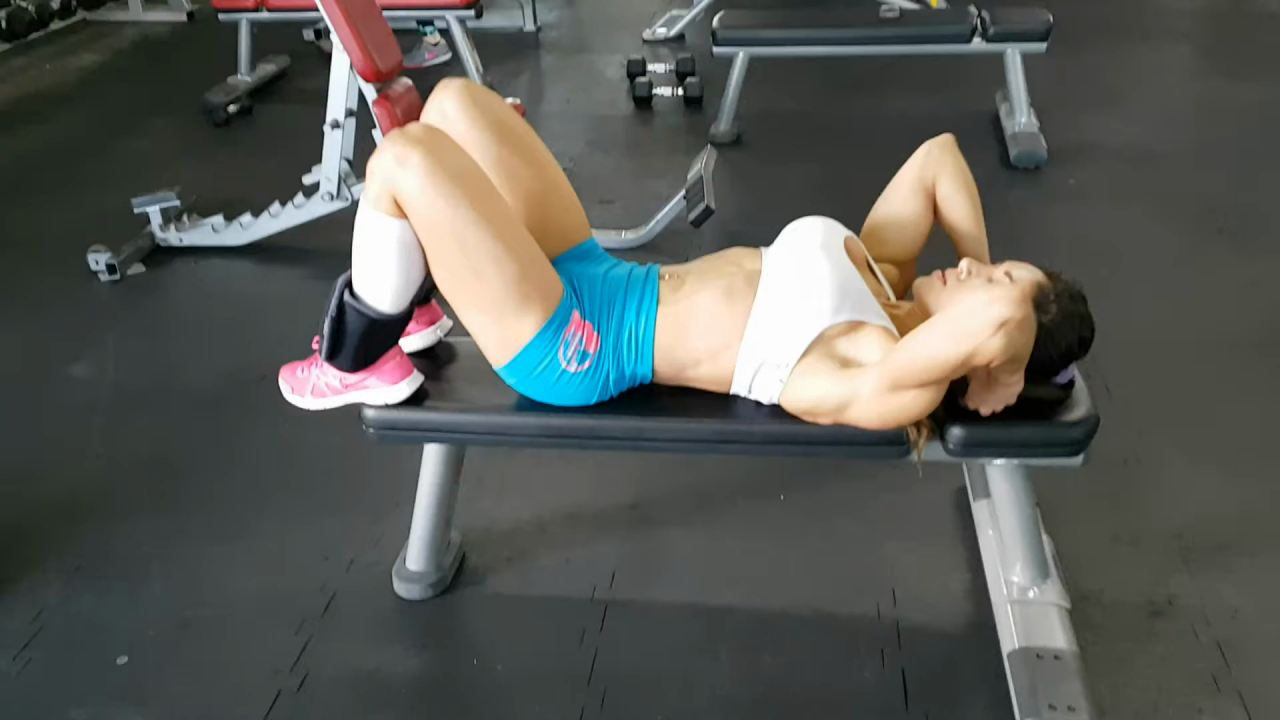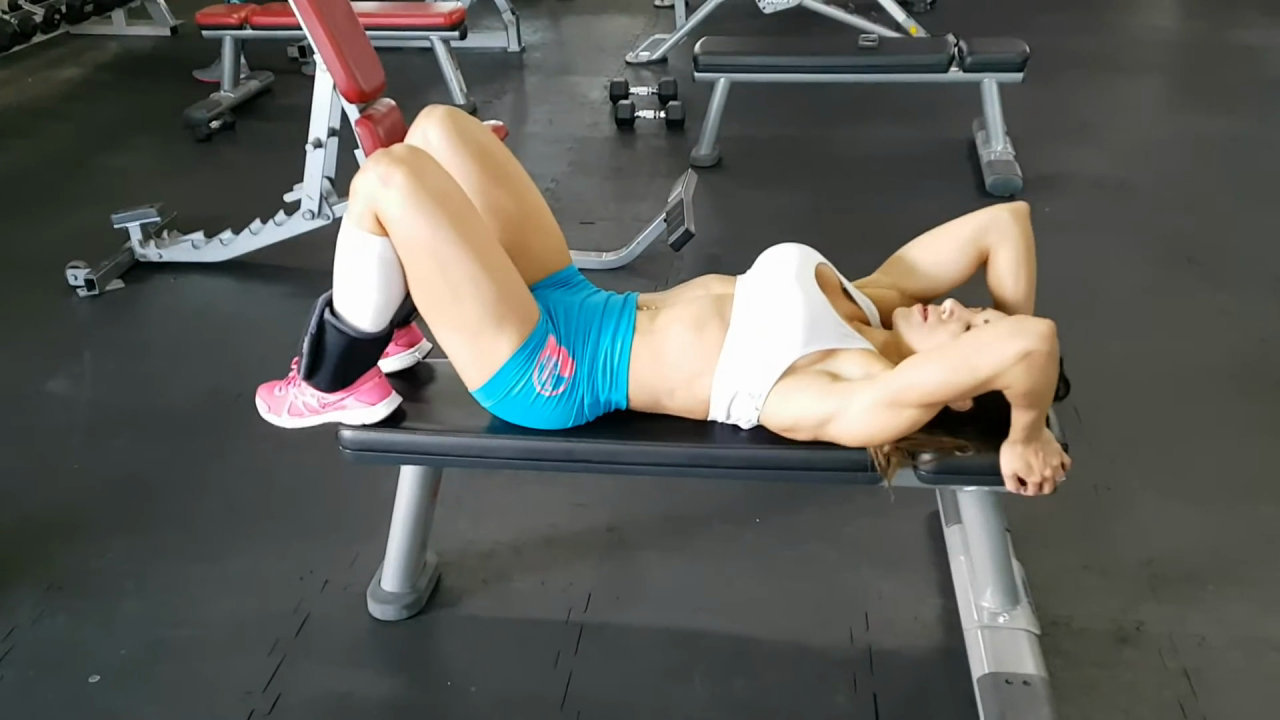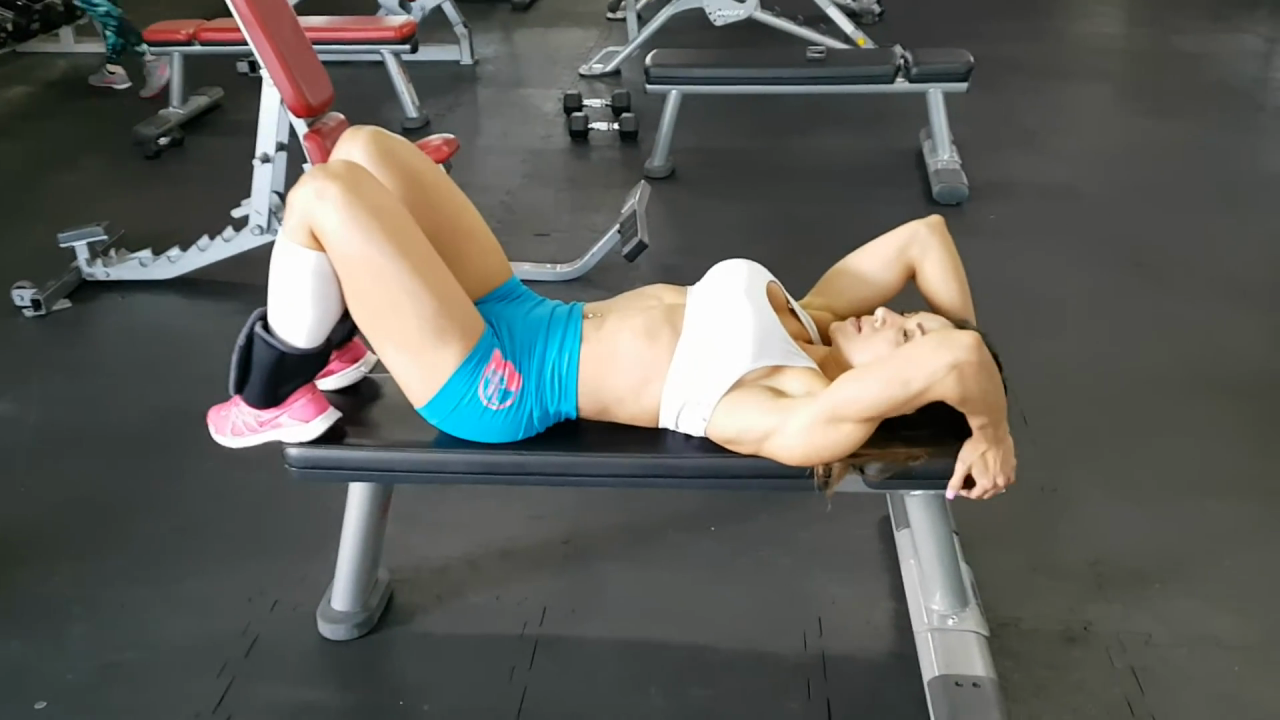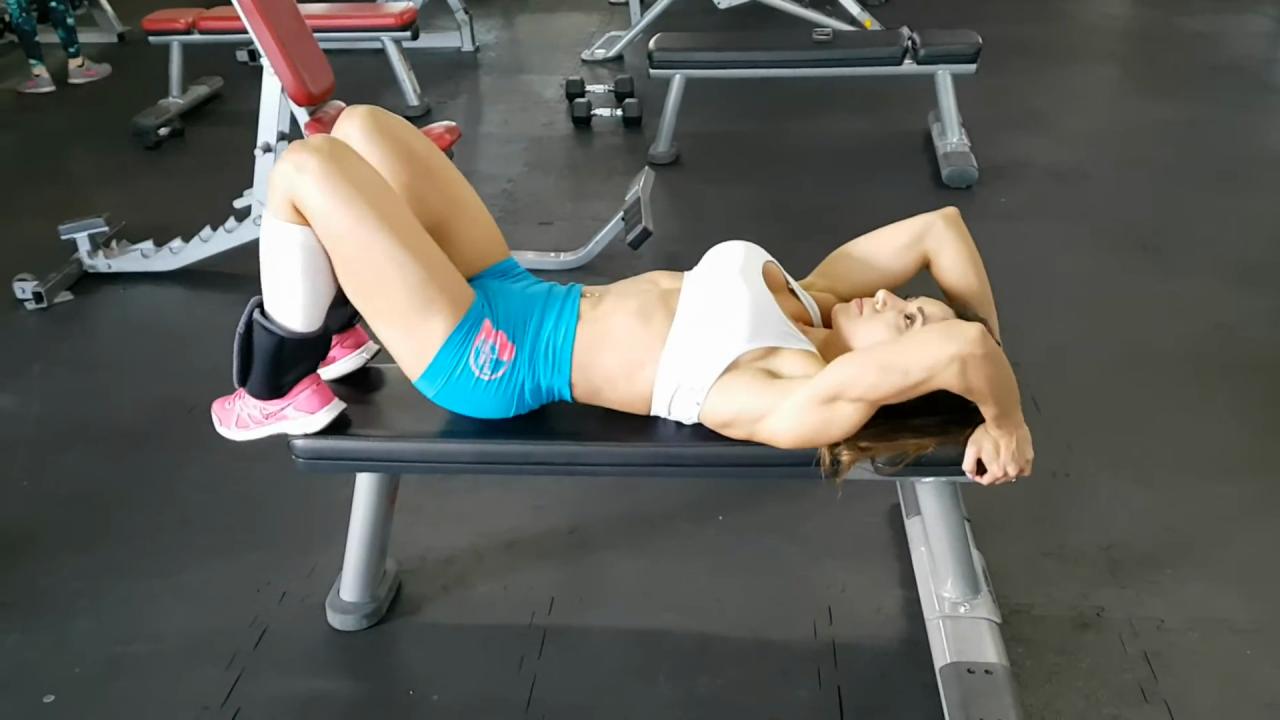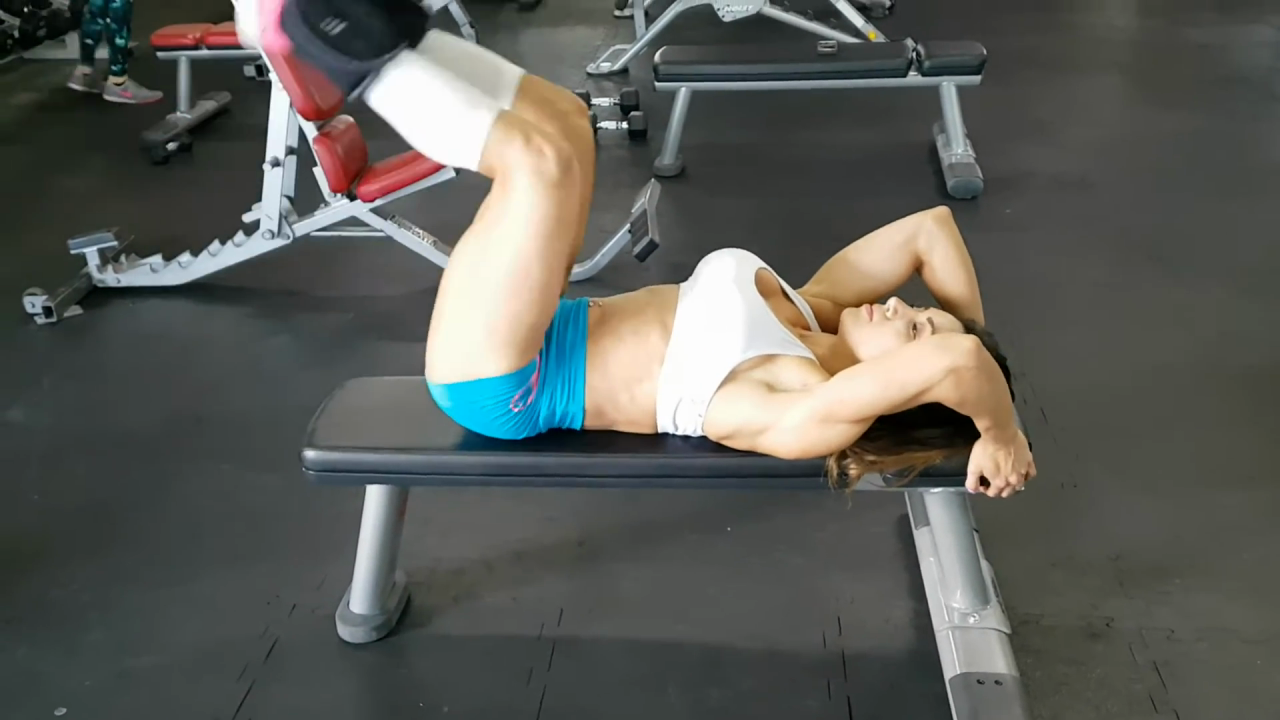
dt=1s
person 1, frame 1
left shoulder: (894, 387)
right shoulder: (884, 281)
left elbow: (998, 314)
right elbow: (938, 155)
left wrist: (1003, 372)
right wrist: (994, 276)
left hip: (570, 351)
right hip: (595, 286)
left knee: (403, 157)
right knee: (454, 99)
left ankle: (360, 365)
right ankle: (400, 303)
person 1, frame 2
left shoulder: (880, 400)
right shoulder: (874, 308)
left elbow: (1034, 341)
right elbow: (1006, 218)
left wrist: (1026, 432)
right wrist: (1013, 328)
left hip: (545, 377)
right hip: (571, 311)
left knee: (387, 176)
right knee: (435, 126)
left ankle: (340, 384)
right ankle: (388, 327)
person 1, frame 3
left shoulder: (817, 419)
right shoulder: (810, 325)
left elbow: (959, 359)
right elbow: (925, 232)
left wrist: (988, 431)
right wrist: (965, 338)
left hip: (493, 388)
right hip: (517, 321)
left knee: (324, 193)
right knee: (361, 149)
left ankle: (277, 397)
right ankle: (333, 341)
person 1, frame 4
left shoulder: (815, 403)
right shoulder: (811, 308)
left elbow: (963, 350)
right elbow: (939, 225)
left wrist: (1003, 418)
right wrist: (992, 344)
left hip: (486, 361)
right hip: (513, 304)
left knee: (303, 168)
right knee: (358, 126)
left ankle: (280, 388)
right ankle: (335, 325)
person 1, frame 5
left shoulder: (813, 420)
right shoulder: (802, 319)
left elbow: (958, 362)
right elbow: (931, 227)
left wrist: (999, 438)
right wrist: (968, 344)
left hip: (503, 387)
right hip: (554, 341)
left knee: (545, 159)
right knee: (556, 117)
